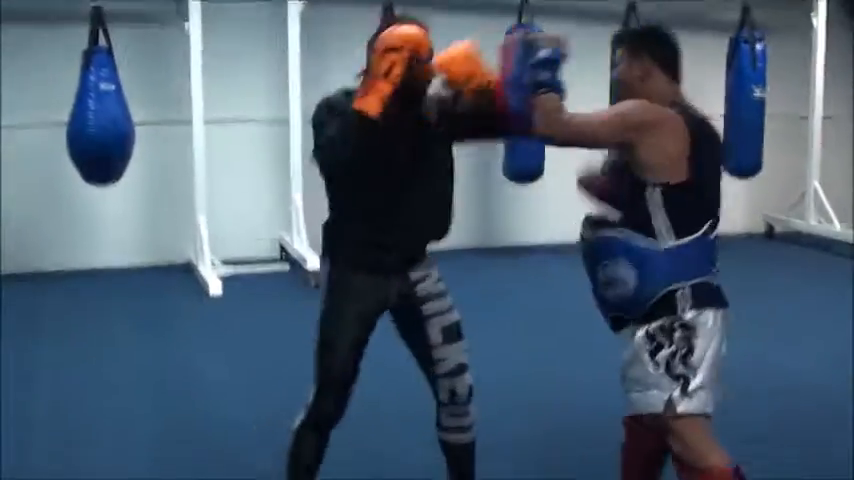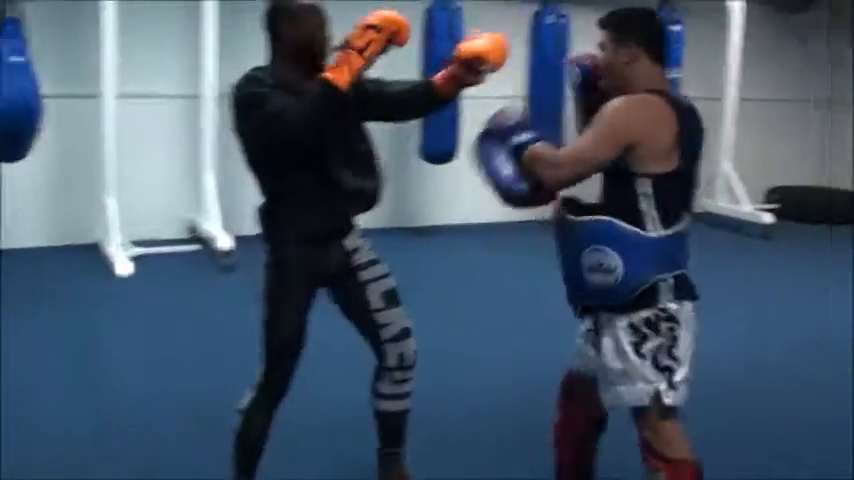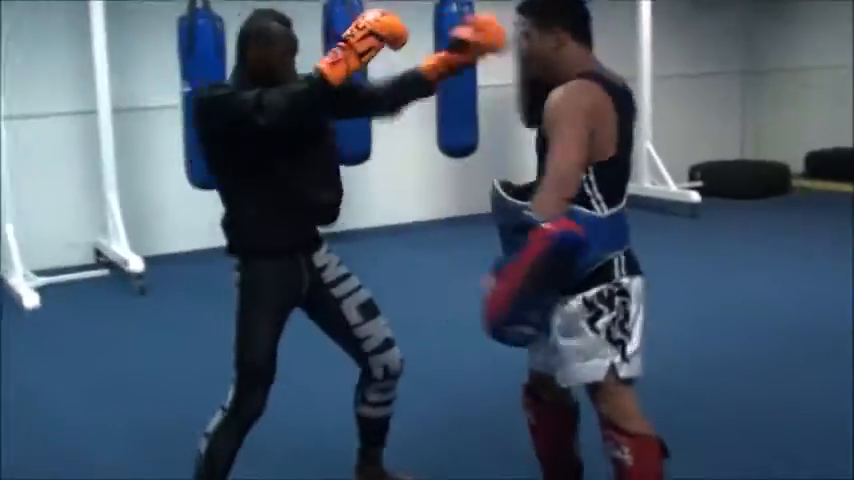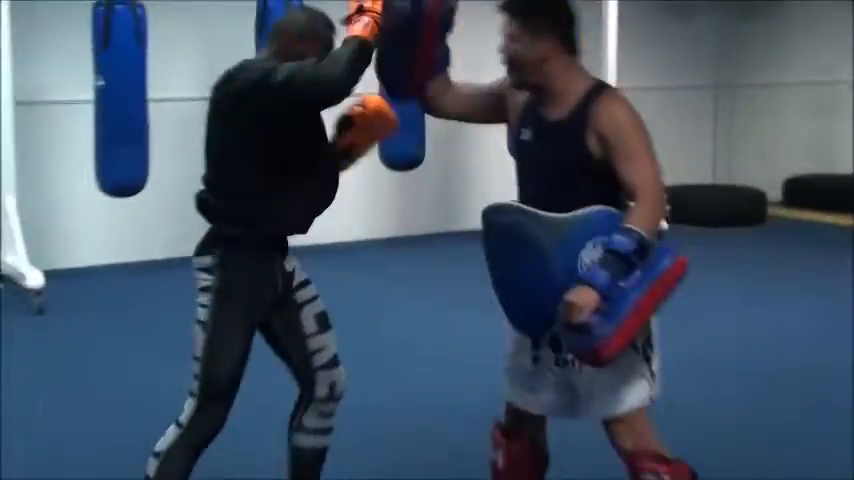
dt=0.3s
person 1, frame 1
left shoulder: (433, 110)
right shoulder: (337, 111)
left elbow: (503, 120)
right elbow: (336, 161)
left wrist: (483, 88)
right wrist: (379, 86)
left hip: (414, 267)
right hip: (353, 274)
left knee: (455, 387)
right knee: (329, 398)
person 1, frame 2
left shoulder: (337, 81)
right shoulder: (255, 90)
left elbow: (403, 102)
right elbow: (297, 129)
left wrist: (458, 74)
right wrist: (351, 61)
left hip: (343, 238)
right hip: (293, 248)
left knee: (398, 349)
right knee: (277, 374)
person 1, frame 3
left shoulder: (300, 94)
right shoulder: (217, 106)
left elbow: (378, 99)
right elbow: (279, 113)
left wrist: (452, 56)
right wrist: (345, 56)
left hip: (310, 253)
right hip: (264, 265)
left knee: (383, 360)
right knee: (249, 394)
person 1, frame 4
left shoulder: (291, 102)
right shoulder: (248, 82)
left elbow: (309, 172)
right elbow: (327, 81)
left wrist: (351, 141)
left hip: (275, 259)
right hip: (232, 262)
left knee: (324, 383)
right knee: (210, 403)
person 2, frame 1
left shoulder: (646, 118)
right shoulder: (696, 128)
left elbow: (551, 126)
left wrist: (546, 61)
right wrist: (608, 190)
left hip: (674, 307)
right hip: (664, 303)
left knee: (685, 431)
right knee: (643, 419)
person 2, frame 2
left shoulder: (631, 110)
right shoulder: (677, 112)
left elbow: (555, 170)
right elbow: (598, 161)
left wrist: (513, 132)
right wrist: (592, 94)
left hip: (648, 297)
right hip: (622, 291)
left knee: (656, 420)
right knee: (579, 390)
person 2, frame 3
left shoulder: (572, 99)
right shoulder: (611, 89)
left elbow: (555, 193)
right elbow: (544, 122)
left wrist: (508, 270)
left hip: (596, 274)
right hip: (567, 271)
left knee: (614, 403)
right knee: (543, 386)
person 2, frame 4
left shoulder: (607, 112)
right shoulder: (518, 100)
left elbow: (649, 205)
right elbow: (442, 99)
left hip: (606, 292)
left knee: (635, 441)
right knee: (520, 420)
